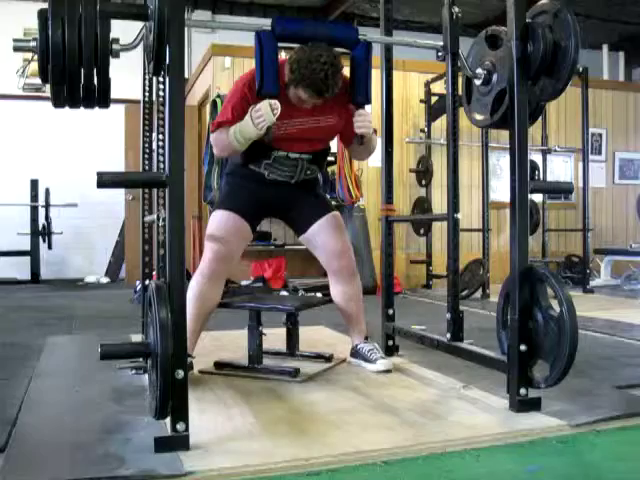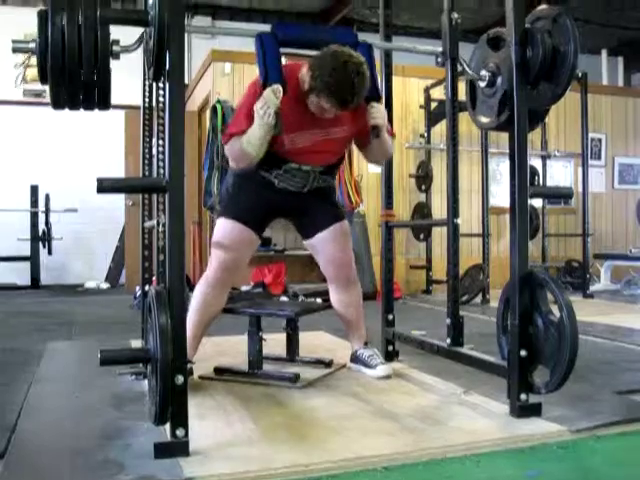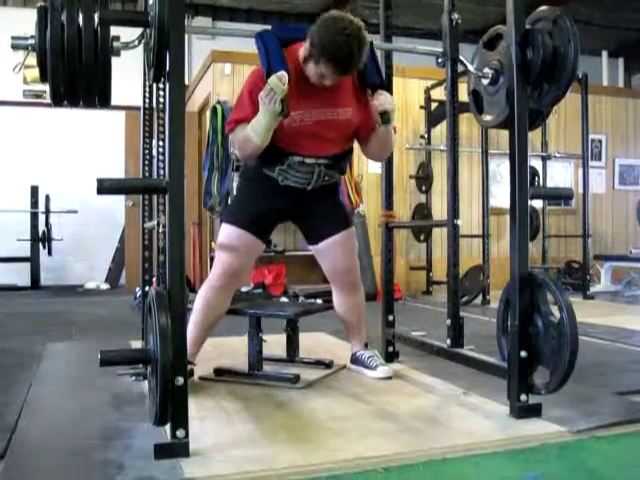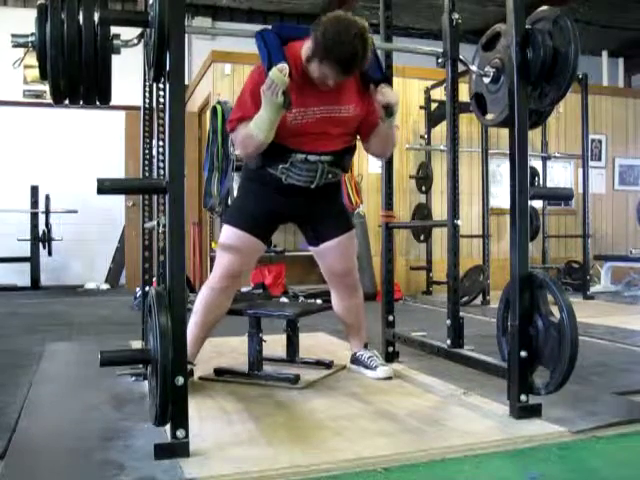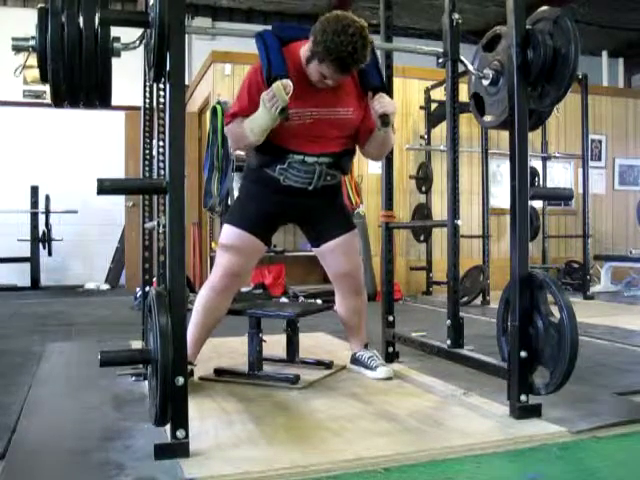
dt=0.5s
person 1, frame 1
left shoulder: (342, 91)
right shoulder: (255, 83)
left elbow: (359, 152)
right elbow: (219, 146)
left wrist: (366, 135)
right wrist: (250, 128)
left hip: (303, 185)
right hip: (249, 180)
left knee: (343, 262)
right knee: (213, 261)
left ankle: (360, 343)
right ankle: (183, 352)
person 1, frame 2
left shoulder: (355, 98)
right shoulder: (271, 88)
left elbow: (379, 156)
right elbow: (236, 159)
left wrist: (379, 133)
right wrist: (261, 127)
left hip: (315, 189)
right hip: (258, 184)
left knee: (344, 270)
right knee: (221, 268)
left ankle: (359, 349)
right ankle: (183, 358)
person 1, frame 3
left shoulder: (356, 84)
right shoulder: (270, 73)
left elbow: (377, 152)
right elbow: (242, 147)
left wrist: (385, 122)
right wrist: (269, 114)
left hip: (321, 190)
right hip: (264, 184)
left knee: (347, 275)
right knee: (225, 273)
left ankle: (360, 351)
right ankle: (185, 358)
person 1, frame 4
left shoulder: (359, 82)
right shoulder: (272, 70)
left elbow: (379, 149)
right elbow: (243, 146)
left wrist: (387, 116)
right wrist: (271, 108)
left hip: (323, 191)
right hip: (266, 185)
left knee: (346, 277)
right knee: (225, 274)
left ankle: (359, 351)
right ankle: (184, 360)
person 1, frame 5
left shoulder: (358, 84)
left elbow: (374, 151)
right elbow: (235, 138)
left wrist: (384, 125)
right wrist: (266, 115)
left hip: (324, 192)
right hip: (267, 186)
left knee: (351, 277)
right knee: (225, 275)
left ankle: (360, 351)
right ankle: (183, 361)
